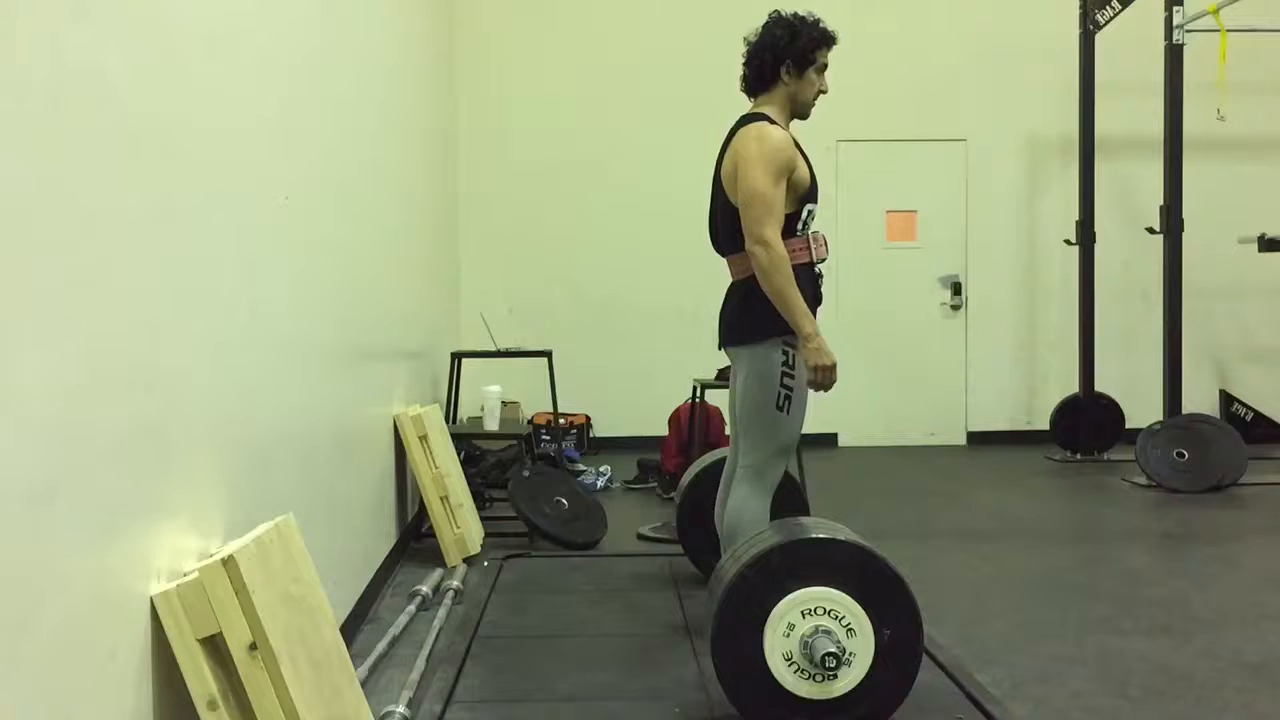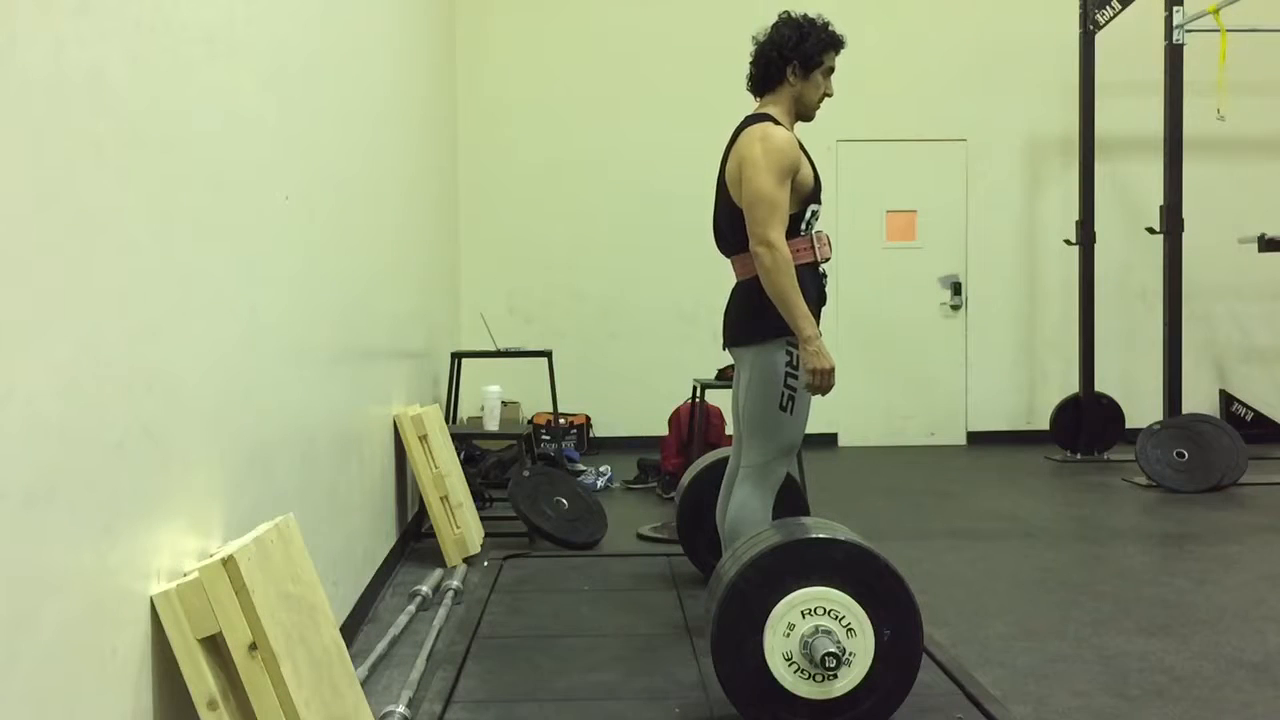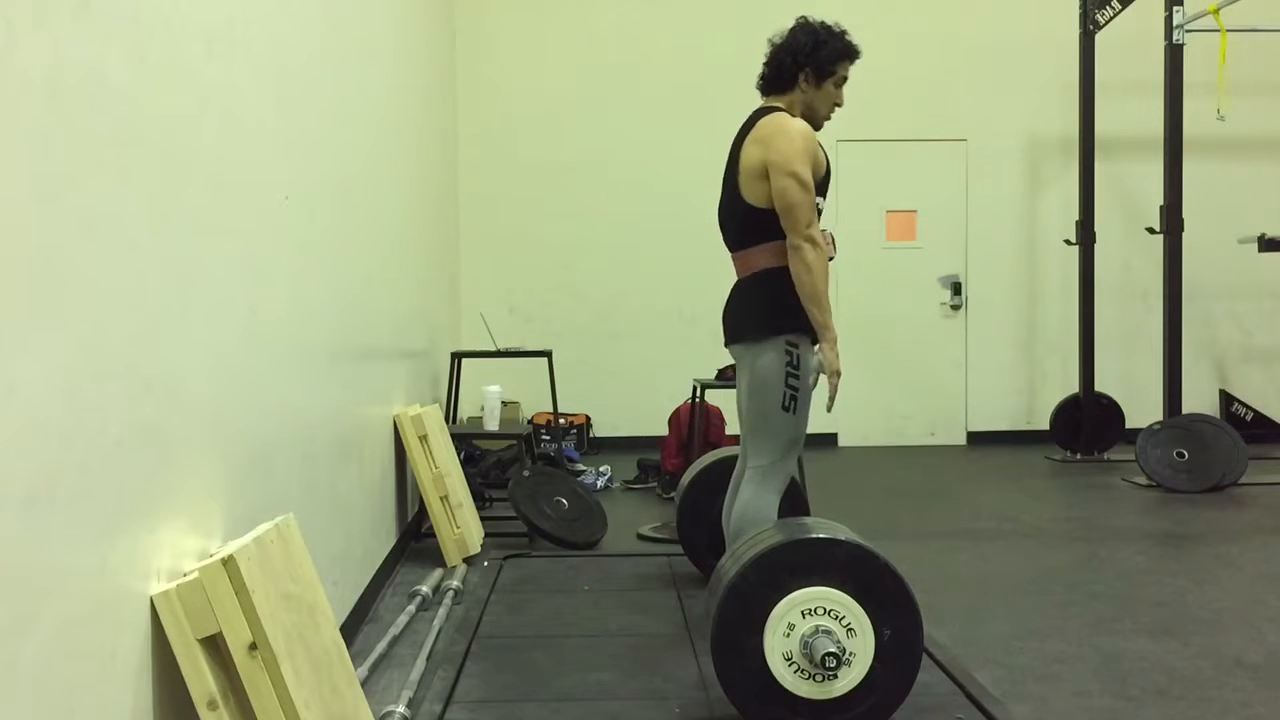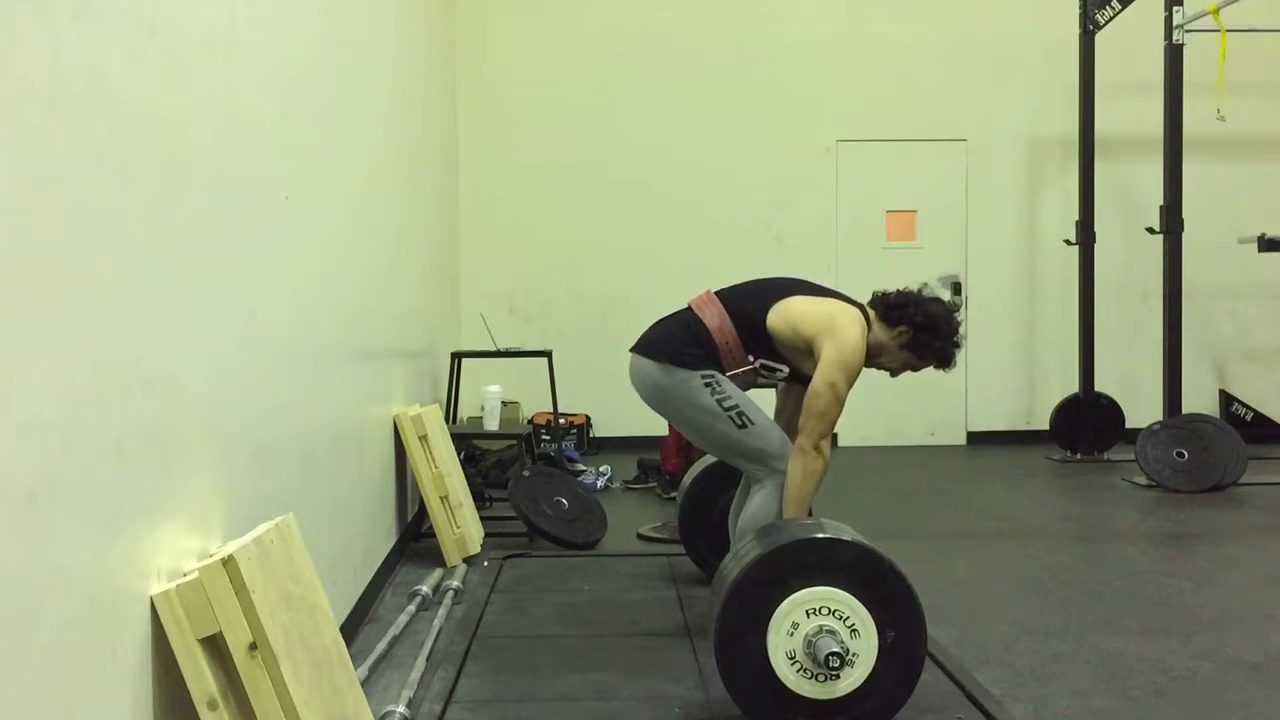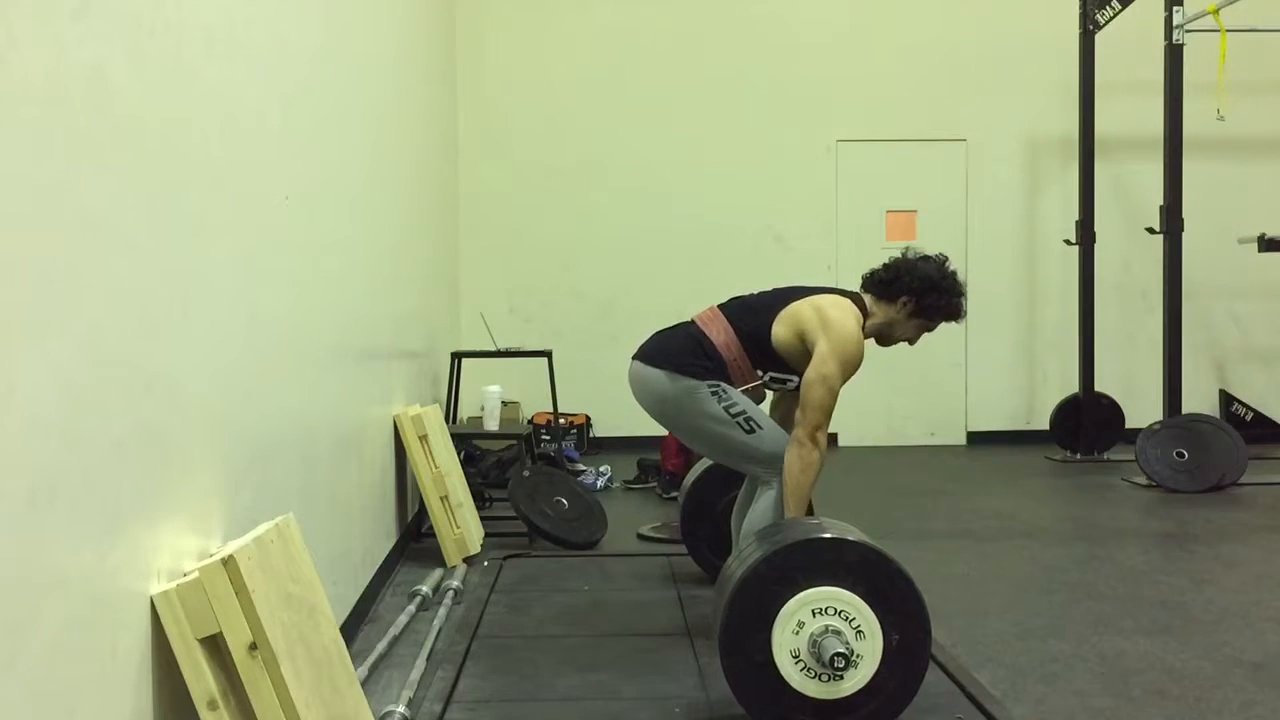
dt=1s
person 1, frame 1
left shoulder: (755, 136)
right shoulder: (766, 140)
right elbow: (764, 246)
right wrist: (810, 335)
left hip: (759, 320)
right hip: (772, 323)
left knee: (746, 469)
right knee: (761, 471)
person 1, frame 2
left shoulder: (759, 136)
right shoulder: (771, 141)
right elbow: (768, 247)
right wrist: (810, 338)
left hip: (762, 320)
right hip: (775, 324)
left knee: (748, 470)
right knee: (764, 472)
person 1, frame 3
left shoulder: (759, 132)
right shoulder: (789, 133)
right elbow: (803, 243)
left wrist: (813, 334)
right wrist: (828, 339)
left hip: (756, 315)
right hip: (775, 321)
left knee: (757, 464)
right knee: (770, 468)
person 1, frame 4
left shoulder: (834, 322)
right shoulder: (847, 340)
left elbow: (791, 433)
right elbow: (812, 446)
left hip: (664, 358)
right hip: (675, 364)
left knee: (768, 464)
right knee: (775, 467)
person 1, frame 5
left shoulder: (834, 313)
right shoulder: (844, 332)
left elbow: (786, 417)
right elbow: (808, 437)
left hip: (661, 365)
right hip: (677, 375)
left knee: (772, 465)
right knee: (779, 470)
